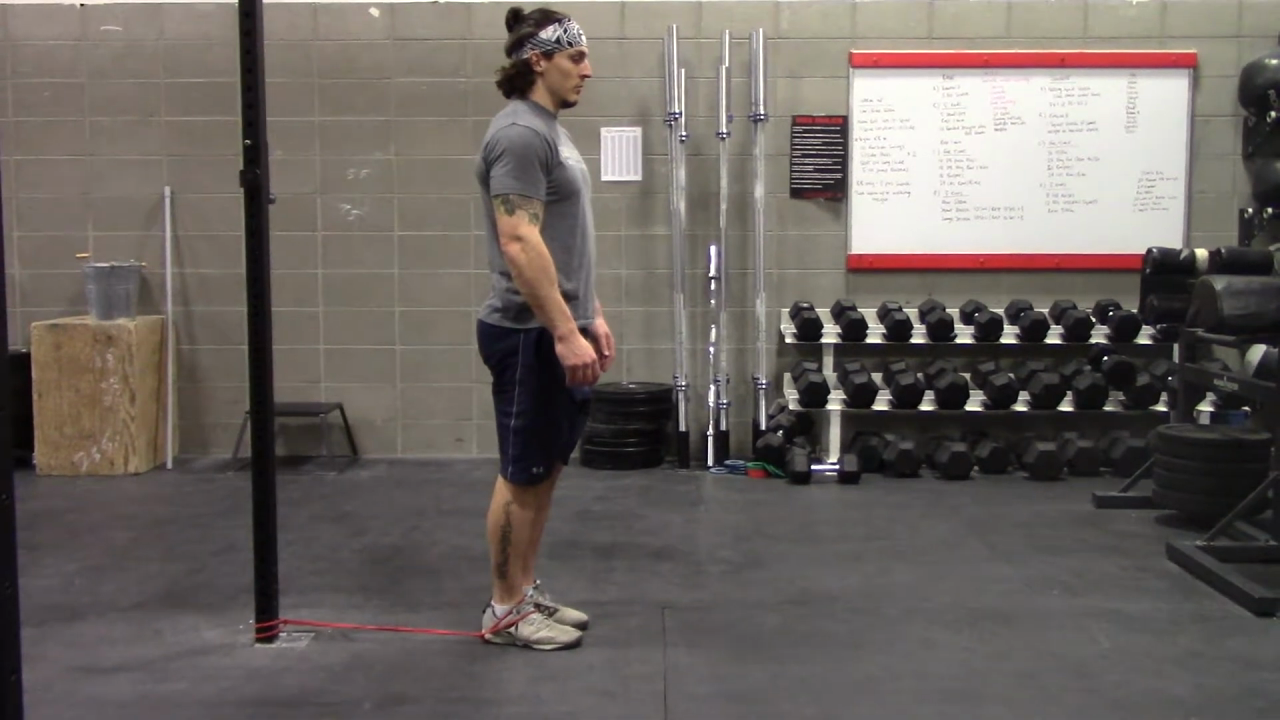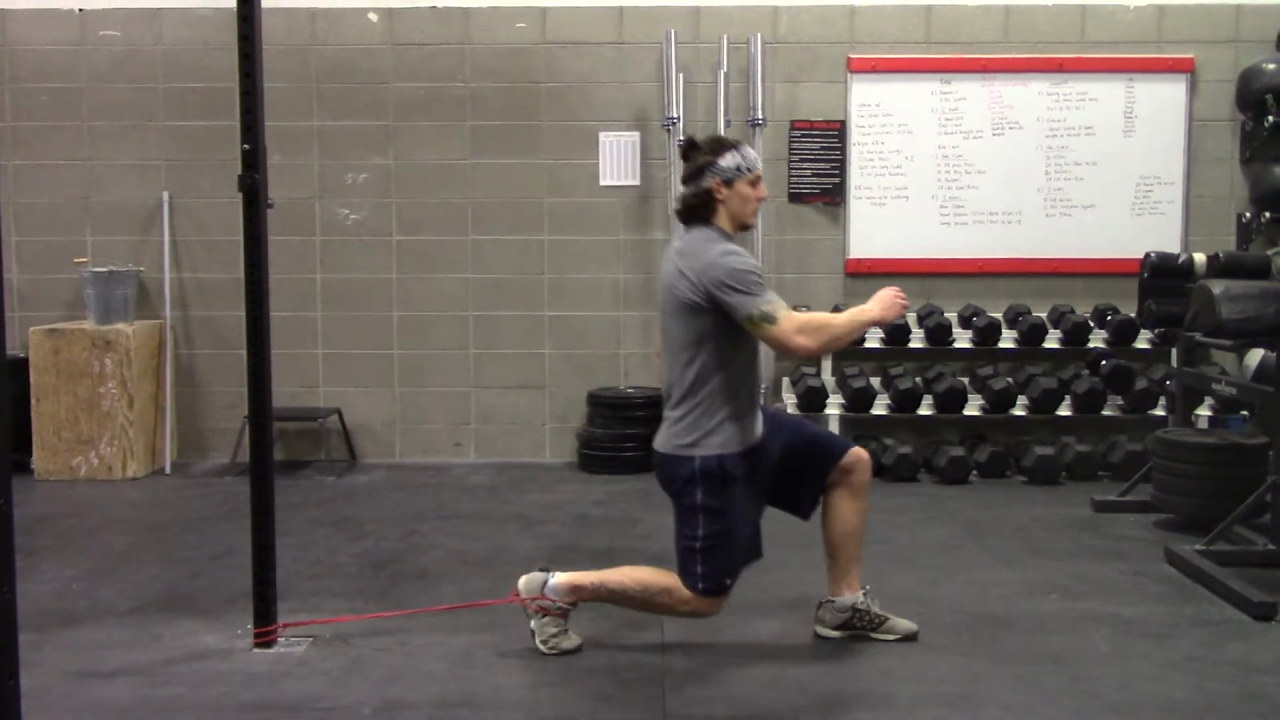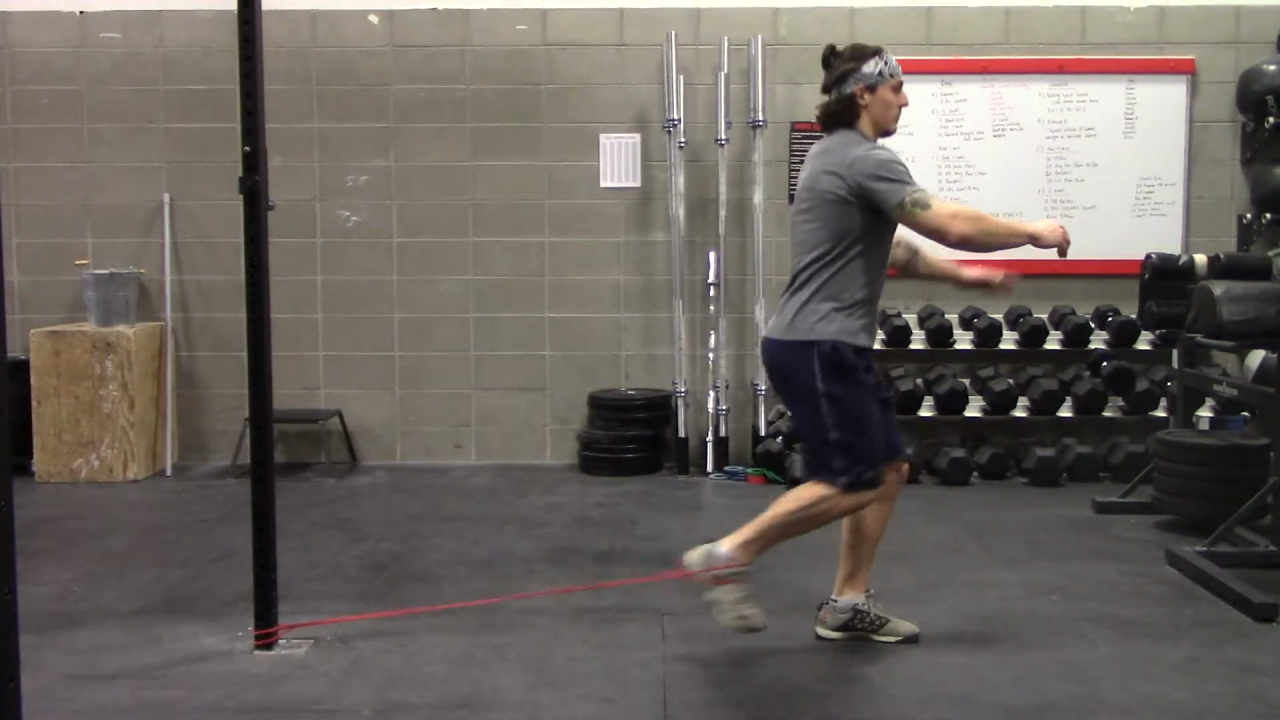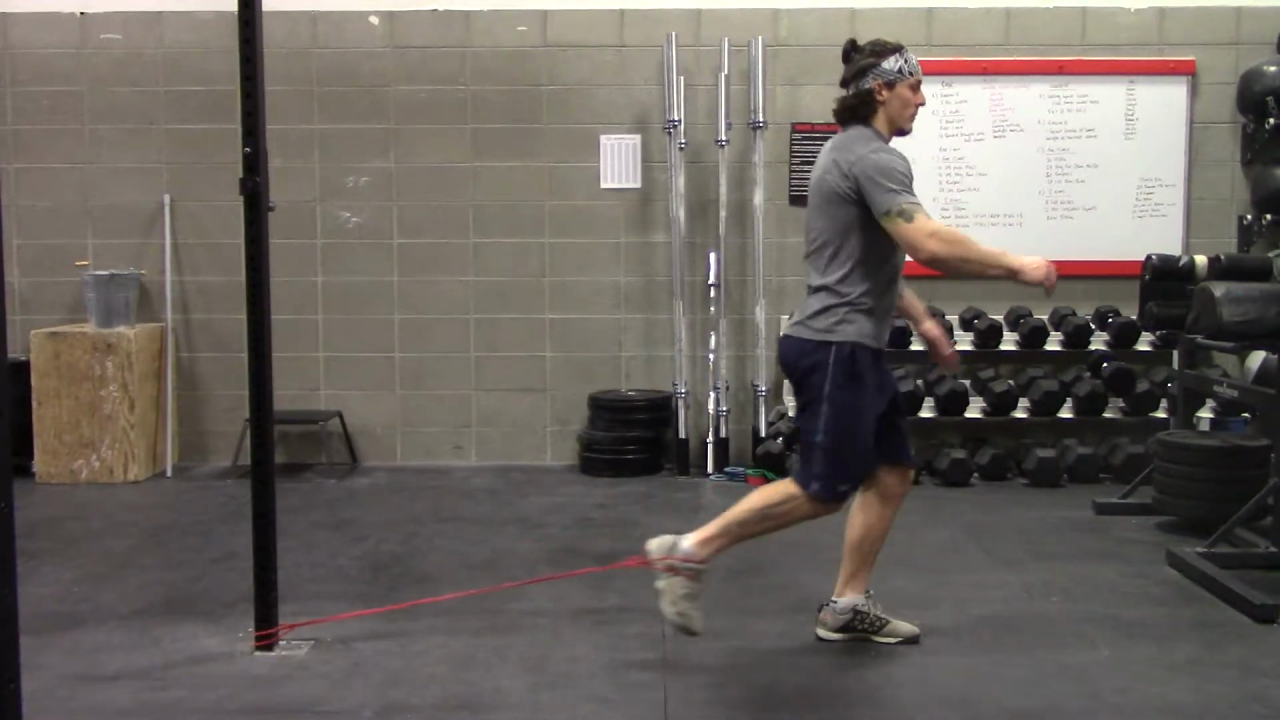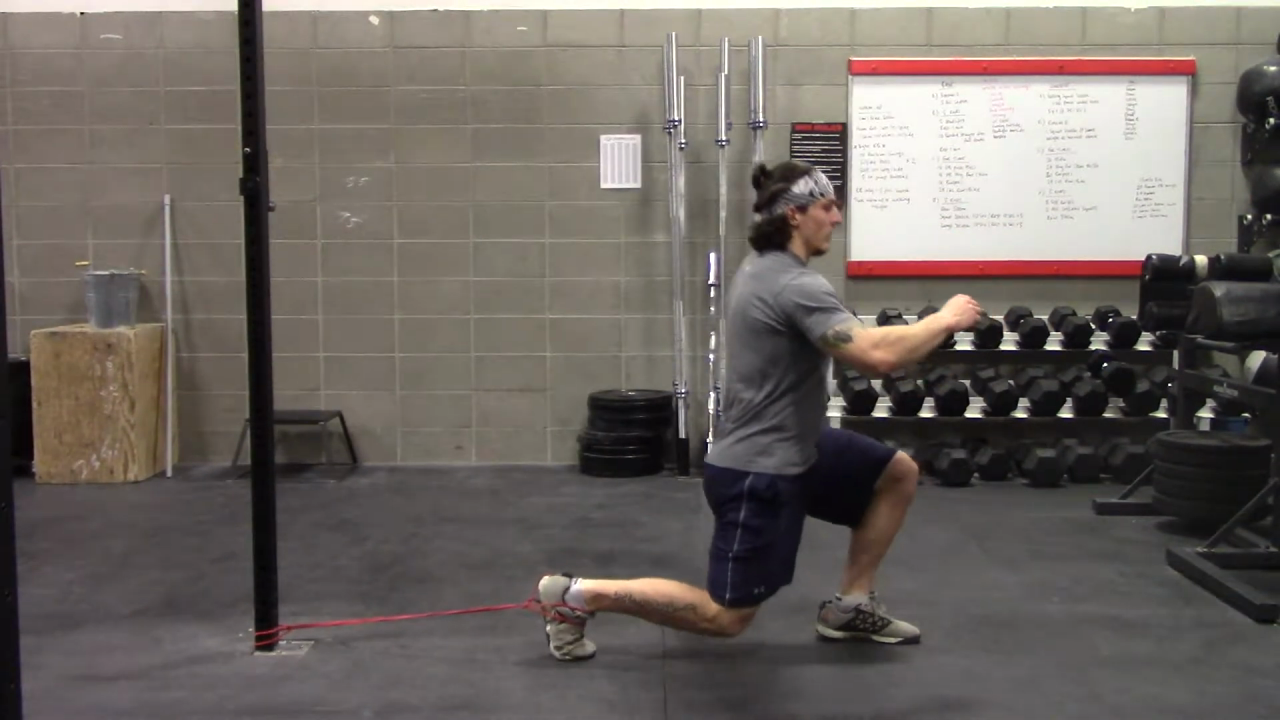
dt=1s
person 1, frame 1
left shoulder: (548, 131)
right shoulder: (521, 134)
right elbow: (520, 244)
left wrist: (592, 317)
right wrist: (565, 334)
left hip: (557, 331)
right hip: (531, 335)
left knee: (544, 472)
right knee: (523, 476)
left ankle: (524, 591)
right ankle: (505, 609)
person 1, frame 2
left shoulder: (692, 246)
right shoulder: (721, 259)
right elbow: (799, 339)
right wrist: (870, 312)
left hip: (741, 428)
right hip: (708, 456)
left knee: (852, 465)
right knee: (702, 596)
left ankle: (845, 603)
right ankle: (554, 589)
person 1, frame 3
left shoulder: (839, 155)
right shoulder: (863, 159)
left elbow: (884, 248)
right elbow: (951, 226)
left wrist: (961, 275)
right wrist: (1035, 232)
left hip: (826, 344)
right hip: (817, 348)
left knee: (888, 472)
right knee: (852, 485)
left ankle: (847, 604)
right ankle: (727, 557)
person 1, frame 4
left shoulder: (852, 151)
right shoulder: (874, 157)
right elbow: (927, 243)
left wrist: (921, 318)
right wrist: (1017, 266)
left hip: (845, 342)
right hip: (836, 345)
left knee: (892, 474)
right knee: (821, 490)
left ankle: (847, 606)
right ankle: (686, 553)
person 1, frame 5
left shoulder: (762, 270)
right shoulder: (796, 286)
right elbow: (876, 355)
right wrist: (945, 319)
left hip: (786, 454)
right hip: (759, 474)
left knee: (898, 475)
right knee: (725, 616)
left ankle: (850, 604)
right ankle: (576, 598)
